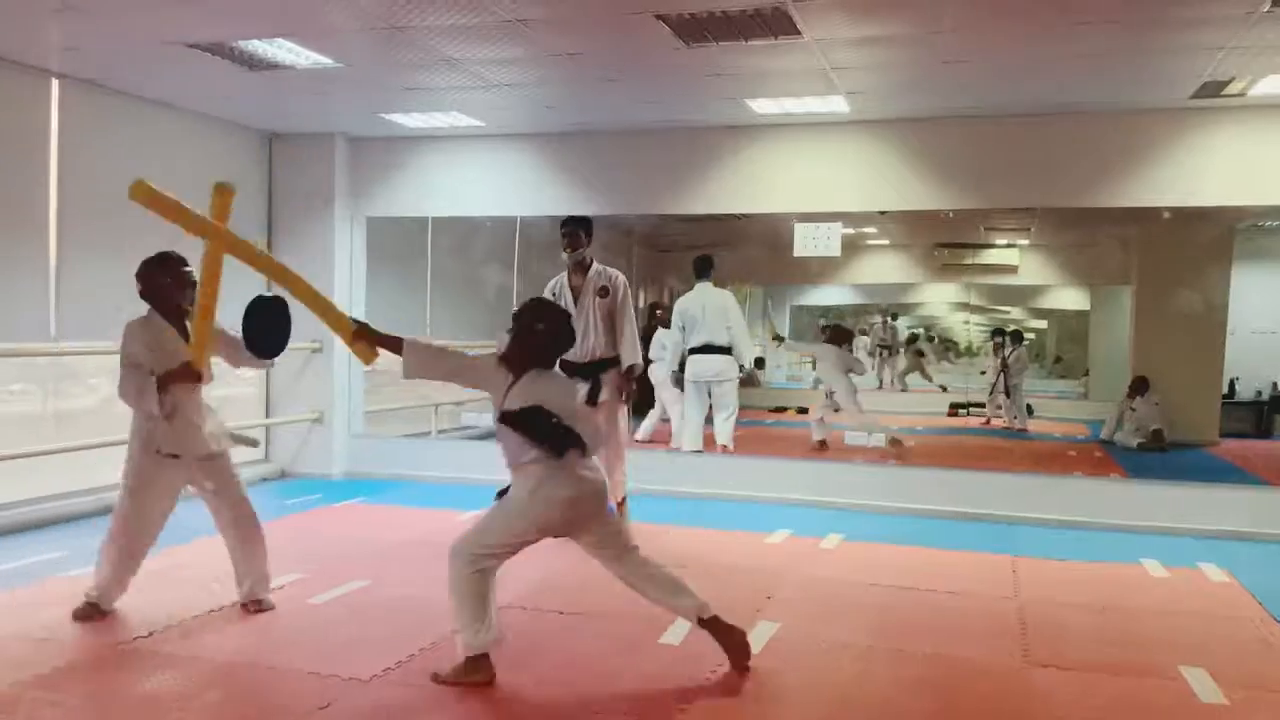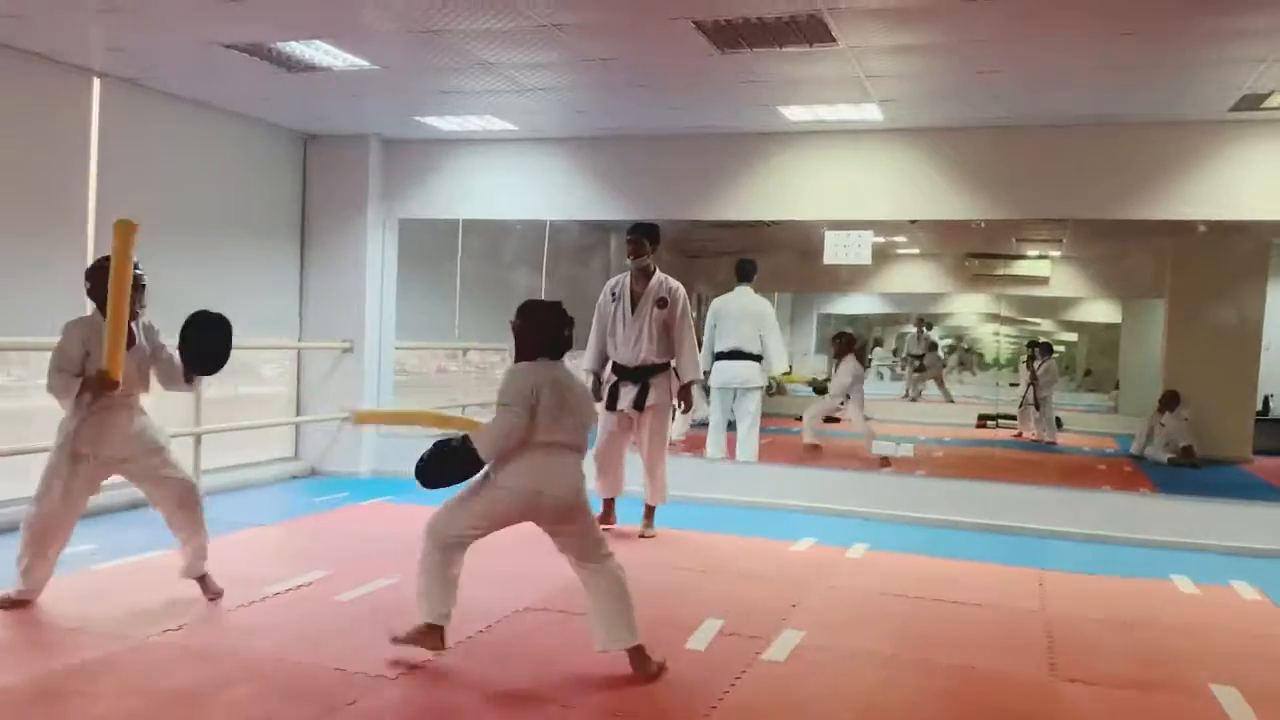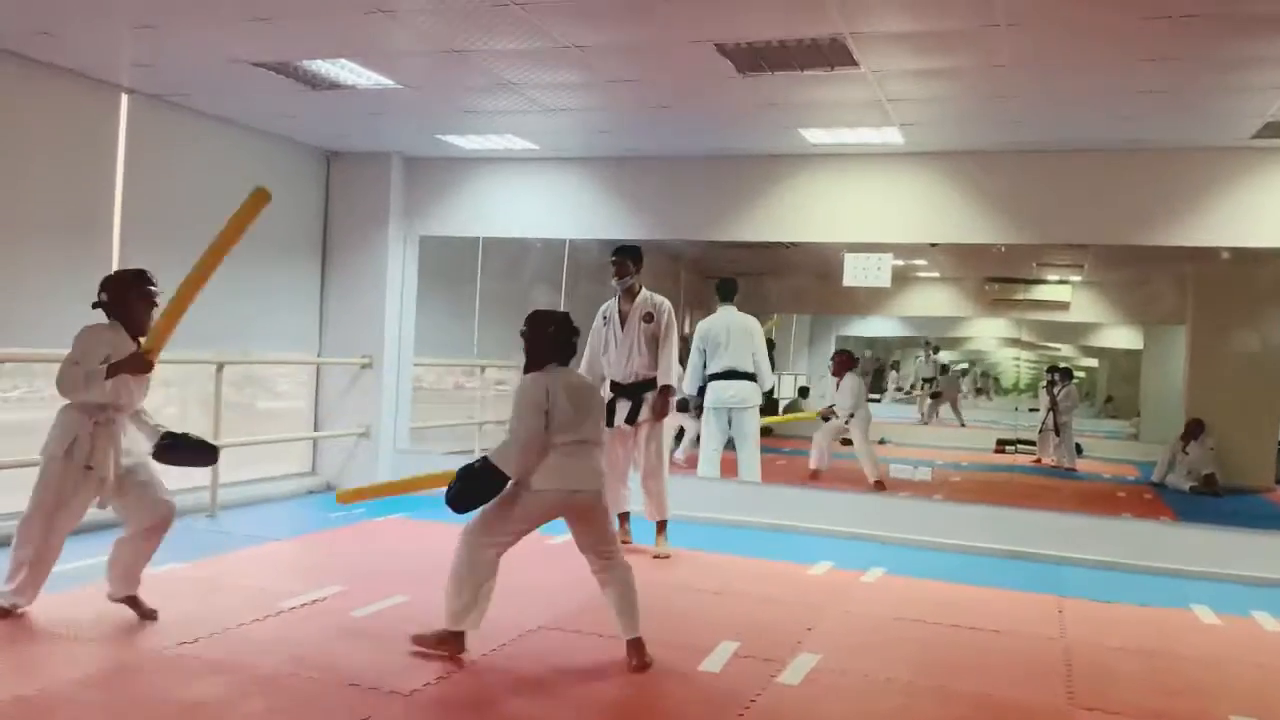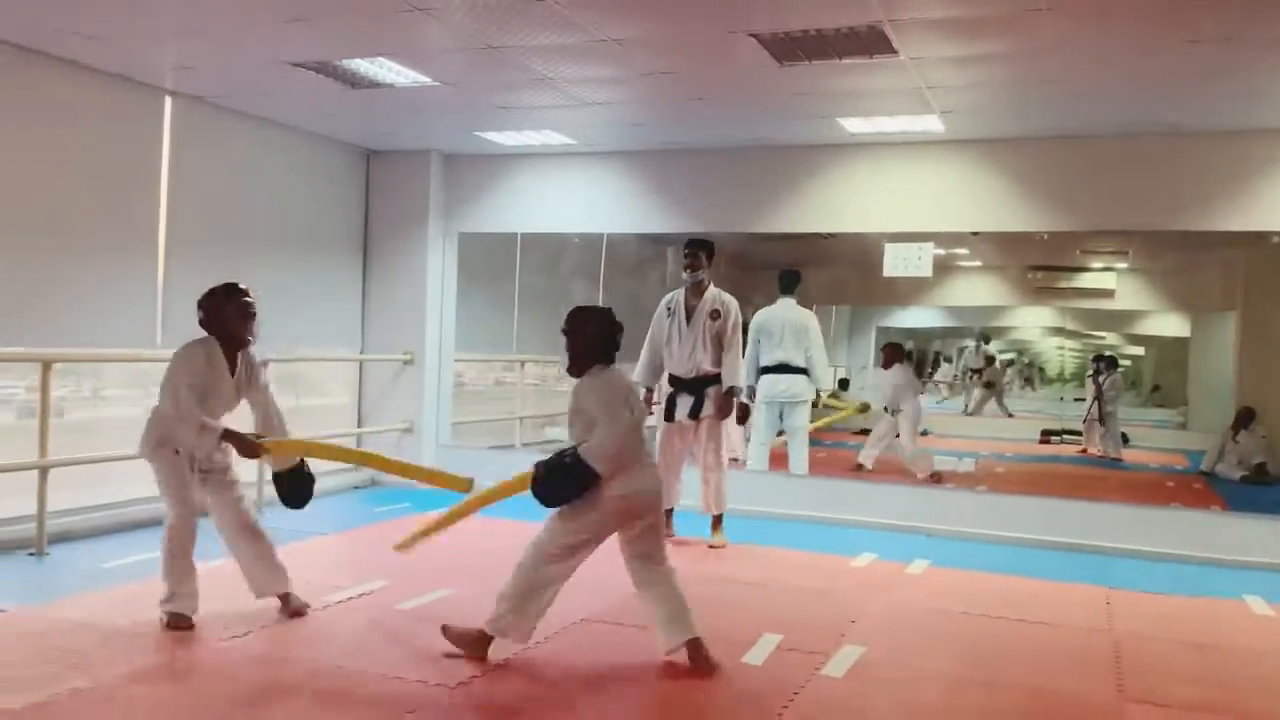
dt=0.4s
person 1, frame 1
left shoulder: (544, 388)
right shoulder: (508, 374)
left elbow: (591, 433)
right elbow: (453, 362)
left wrist: (563, 437)
right wrist: (382, 340)
left hip: (551, 492)
right hip: (586, 490)
left knee: (469, 556)
right knee: (630, 562)
left ankle: (476, 660)
right ankle: (715, 626)
person 1, frame 2
left shoulder: (522, 375)
right shoulder: (578, 388)
left elbow: (508, 428)
left wrist: (471, 448)
left hip: (514, 483)
right hip: (564, 488)
left knee: (442, 530)
right knee: (598, 564)
left ankle: (432, 627)
right ankle: (637, 655)
person 1, frame 3
left shoulder: (535, 385)
right shoulder: (589, 388)
left elbow: (523, 441)
left wrist: (491, 468)
left hip: (545, 484)
right hip: (590, 485)
left knee: (478, 540)
right knee: (608, 561)
left ankle: (453, 634)
right ankle: (635, 643)
person 1, frame 4
left shoulder: (596, 387)
right shoulder: (617, 383)
left elbow: (621, 437)
left wrist: (579, 463)
left hip: (611, 491)
right hip: (646, 490)
left knee: (546, 557)
right knee: (653, 569)
left ankle: (483, 637)
right ankle: (694, 648)
person 2, frame 1
right shoulder: (140, 332)
left elbow: (242, 354)
right elbow: (132, 393)
right wrist: (172, 378)
left hip: (200, 432)
right hip: (157, 436)
left knee: (239, 515)
right knee: (134, 521)
left ankle: (253, 590)
right ankle: (100, 597)
person 2, frame 2
left shoulder: (147, 333)
right shoulder: (79, 332)
left elbow: (172, 377)
right elbow: (58, 382)
left wrist: (191, 372)
right wrist: (90, 385)
left hip: (133, 431)
right hip: (86, 433)
left knee: (183, 494)
right knee: (49, 512)
left ankle: (197, 568)
person 2, frame 3
left shoulder: (138, 351)
right shoulder: (96, 336)
right elbow: (69, 384)
left wrist: (158, 433)
right wrist: (120, 369)
left hip: (116, 445)
right hip: (78, 442)
left knee: (156, 512)
right knee: (47, 524)
left ankle: (124, 587)
person 2, frame 4
left shoulder: (247, 362)
right shoulder: (192, 357)
left elbow: (266, 410)
right elbow: (181, 415)
right wrist: (234, 438)
left hip: (211, 445)
right hip: (168, 442)
left knee: (238, 520)
right knee: (184, 515)
left ankle: (280, 589)
right ankle: (177, 606)
person 3, frame 1
left shoulder: (613, 280)
right shoulder: (555, 287)
left elbow: (626, 328)
left wrist: (630, 374)
left hip: (606, 377)
right hip: (570, 378)
left knee: (611, 448)
left ankle: (621, 510)
person 3, frame 2
left shoulder: (672, 290)
right shoulder: (613, 287)
left elbow: (683, 339)
right elbow: (600, 333)
left wrist: (686, 383)
right wrist: (596, 375)
left hip: (654, 382)
right hip: (619, 380)
left knee: (653, 454)
right knee: (606, 449)
left ankle: (649, 518)
right ankle: (608, 511)
person 3, frame 3
left shoulder: (659, 306)
right shoulder: (606, 311)
left elbow: (668, 351)
right elbow: (594, 355)
left wrist: (665, 393)
left hip: (648, 397)
right hip: (618, 398)
left knee: (652, 468)
right knee: (613, 467)
left ankle: (661, 534)
right ankle: (623, 529)
person 3, frame 4
left shoulder: (725, 303)
right shoulder: (669, 302)
left elbow: (732, 351)
right elbow: (654, 345)
left wrist: (729, 393)
right wrist: (648, 389)
left hip: (709, 393)
right hip: (678, 393)
left knee: (712, 462)
right knee: (666, 461)
left ankle: (717, 526)
right ankle: (666, 523)
person 4, frame 1
left shoulder: (683, 302)
right shoulder: (726, 297)
left elbow: (676, 338)
right elbow: (738, 331)
right wrist: (742, 361)
left hip: (696, 362)
right hip: (722, 360)
left knee: (693, 413)
right knee: (727, 410)
left ankle: (691, 453)
right ankle: (722, 445)
person 4, frame 2
left shoulder: (717, 303)
right shoulder: (763, 305)
left elbow: (708, 339)
right elbow: (771, 341)
left wrist: (707, 368)
right wrist: (774, 373)
left hip: (722, 367)
right hip: (750, 368)
left knee: (717, 421)
right knee: (748, 423)
left ankle: (715, 462)
person 4, frame 3
left shoulder: (704, 325)
right shoulder: (751, 322)
left elbow: (695, 362)
right elbow: (761, 358)
left wrist: (691, 392)
right wrist: (764, 388)
left hip: (717, 388)
right hip: (745, 388)
left knee: (711, 444)
right knee: (748, 445)
person 4, frame 4
left shoulder: (761, 316)
right shoulder: (807, 317)
left elbow: (751, 353)
right elbow: (815, 354)
left wrist: (750, 383)
right wrist: (819, 386)
left hip: (769, 382)
right hip: (798, 383)
left knee: (760, 439)
right knee: (798, 441)
